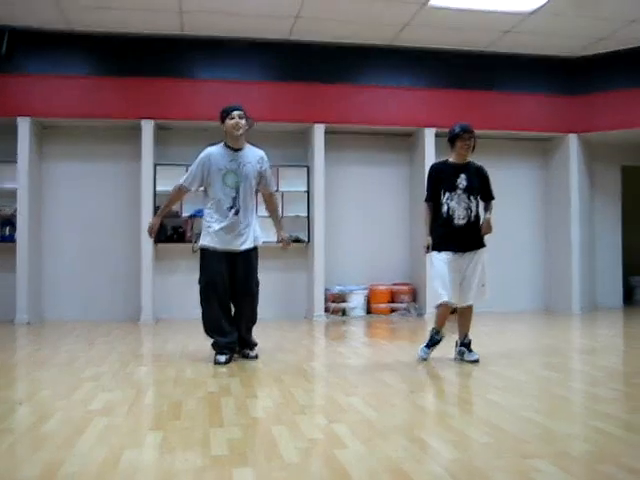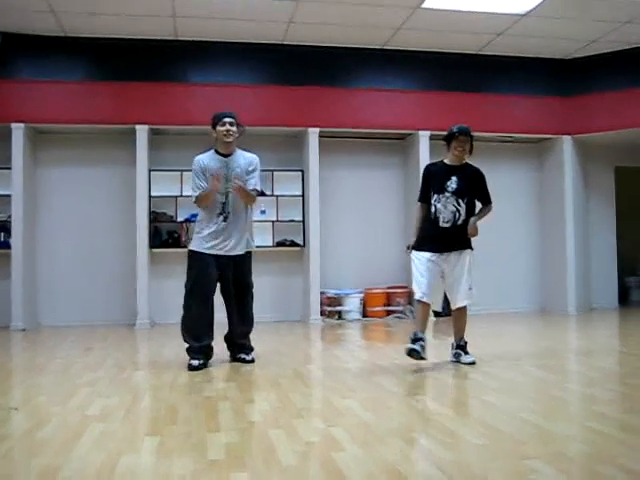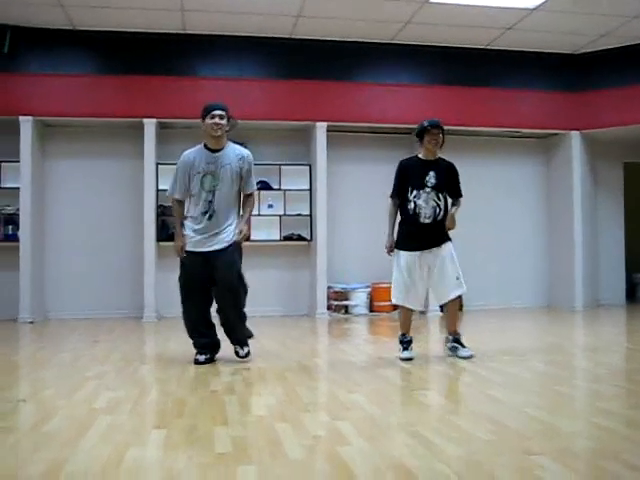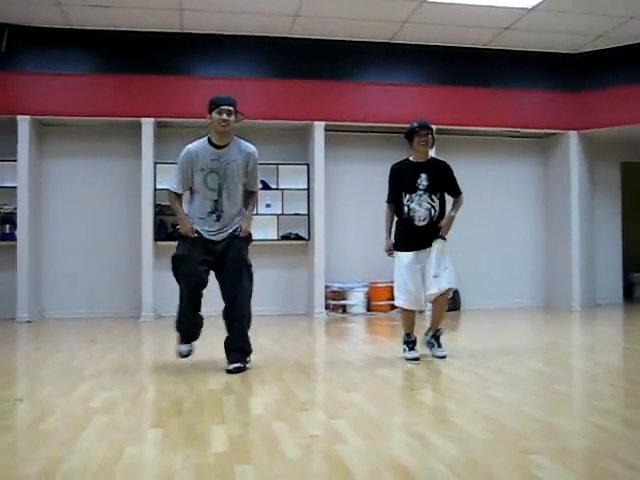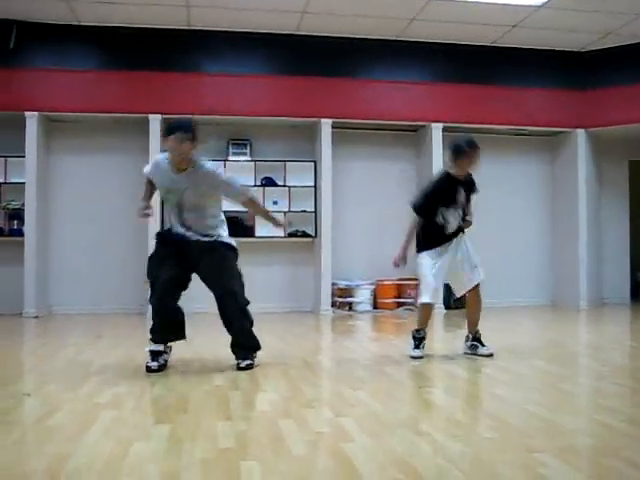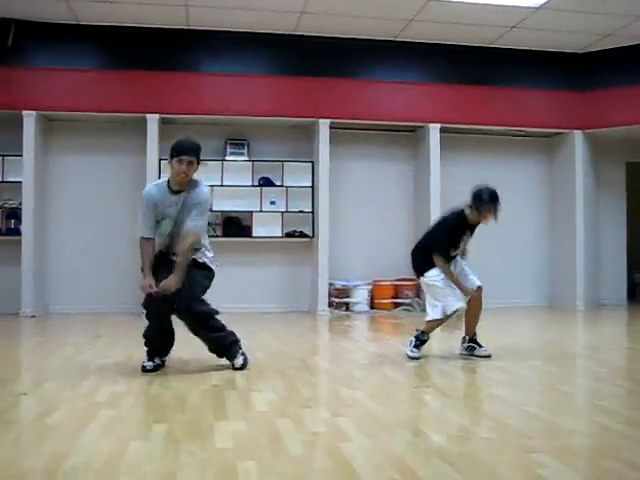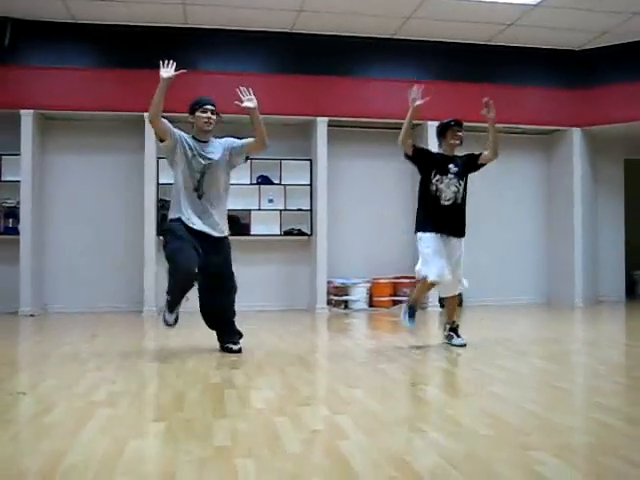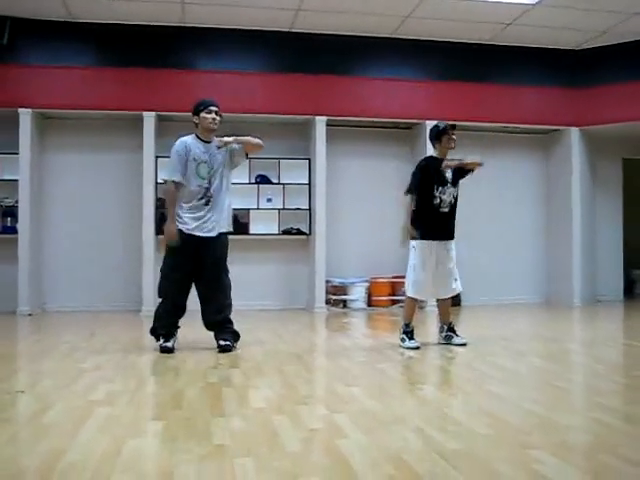
dt=0.5s
person 1, frame 1
left shoulder: (259, 157)
right shoulder: (209, 156)
left elbow: (268, 195)
right elbow: (183, 187)
left wrist: (279, 228)
right wrist: (160, 215)
left hip: (247, 239)
right hip: (214, 239)
left knee: (246, 294)
right knee: (214, 293)
left ankle: (244, 342)
right ankle: (224, 345)
person 1, frame 2
left shoulder: (251, 160)
right shoulder: (201, 162)
left elbow: (251, 198)
right elbow: (200, 202)
left wrist: (240, 189)
right wrist: (213, 189)
left hip: (239, 243)
right hip: (205, 243)
left knee: (240, 298)
right knee: (198, 297)
left ankle: (240, 346)
right ankle: (199, 351)
person 1, frame 3
left shoulder: (243, 157)
right shoulder: (189, 158)
left elbow: (248, 194)
right elbow: (178, 198)
left wrist: (245, 221)
right wrist: (178, 234)
left hip: (227, 239)
right hip: (193, 242)
left knee: (230, 294)
right knee: (194, 300)
left ankle: (239, 338)
right ankle: (205, 347)
person 1, frame 4
left shoulder: (248, 152)
right shoulder: (191, 152)
right elbow: (176, 192)
left wrist: (247, 217)
right wrist: (182, 218)
left hip: (233, 235)
right hip: (197, 234)
left knee: (238, 297)
right knee: (190, 285)
left ankle: (238, 354)
right ankle: (187, 334)
person 1, frame 5
left shoulder: (209, 173)
right shoulder: (160, 164)
left elbow: (244, 197)
right elbow: (151, 178)
left wrist: (272, 219)
right wrist: (146, 201)
left hip: (212, 241)
right hip: (175, 239)
left knee: (230, 294)
right knee: (162, 287)
left ankle: (246, 351)
right ankle: (160, 346)
person 1, frame 6
left shoulder: (200, 194)
right shoulder: (151, 193)
left elbow: (189, 239)
right elbow: (147, 238)
left wrist: (176, 277)
right wrist: (146, 274)
left hip: (195, 260)
right hip: (163, 258)
left knee: (189, 305)
right knee: (157, 299)
left ankle: (230, 346)
right ankle: (157, 352)
person 1, frame 7
left shoulder: (226, 147)
right shoulder: (178, 143)
left elbow: (261, 144)
right elbow: (154, 119)
left wrist: (254, 112)
right wrist: (164, 82)
left hip: (216, 230)
right hip: (182, 225)
left knee: (222, 287)
right knee: (184, 270)
left ankle: (228, 335)
right ankle: (173, 301)
person 1, frame 8
left shoulder: (227, 149)
right shoulder: (183, 145)
left elbow: (258, 145)
right elbow: (172, 185)
left wrist: (233, 140)
right wrist: (170, 222)
left hip: (216, 229)
right hip: (185, 228)
left knee: (216, 285)
right knee: (174, 284)
left ankle: (224, 332)
right ankle: (165, 332)
person 2, frame 1
left shoulder: (479, 172)
right shoulder: (437, 170)
left elbow: (487, 202)
right elbow: (430, 205)
left wrist: (487, 217)
right wrist: (429, 235)
left hip: (473, 243)
right hip: (444, 243)
left knee: (468, 298)
right knee: (447, 296)
left ankle: (463, 344)
right ankle: (435, 335)
person 2, frame 2
left shoulder: (474, 174)
right shoulder: (431, 170)
left elbow: (487, 205)
right elbow: (423, 205)
left wrist: (474, 219)
right wrist: (416, 236)
left hip: (459, 246)
right hip: (428, 244)
left knee: (460, 298)
right knee: (423, 294)
left ankle: (459, 346)
right ankle: (418, 340)
person 2, frame 3
left shoulder: (448, 168)
right shoulder: (406, 166)
left elbow: (456, 199)
right elbow: (395, 202)
left wrist: (451, 212)
right wrist: (390, 234)
left hip: (440, 240)
right hip: (409, 240)
left knee: (452, 292)
right knee: (406, 295)
left ankle: (453, 338)
right ankle: (405, 341)
person 2, frame 4
left shoulder: (441, 168)
right shoulder: (398, 169)
left elbow: (458, 196)
right elbow: (391, 206)
left wrist: (450, 216)
right wrist: (388, 237)
left hip: (434, 239)
right hip: (406, 242)
left knee: (443, 288)
right knee: (407, 295)
left ankle: (433, 335)
right ankle: (409, 341)
person 2, frame 5
left shoulder: (467, 178)
right shoulder: (439, 184)
right elbow: (418, 215)
left wrist: (468, 216)
right wrist: (404, 250)
left hip: (455, 240)
right hip: (431, 244)
left knee: (473, 286)
right knee: (429, 296)
left ankle: (473, 340)
right ankle: (418, 338)
person 2, frame 6
left shoulder: (473, 217)
right shoulder: (452, 223)
right elbow: (439, 260)
left wrist: (462, 249)
right wrist: (462, 288)
left hip: (449, 259)
right hip: (427, 262)
left knee: (476, 291)
right knee: (450, 305)
left ankle: (469, 342)
right ankle: (419, 338)
person 2, frame 7
left shoulder: (465, 162)
right shoulder: (428, 158)
left elbow: (492, 154)
right elbow: (404, 144)
left wrist: (491, 124)
right wrist: (412, 111)
left hip: (456, 232)
right hip: (429, 230)
left knee: (453, 284)
right knee: (436, 274)
left ankle: (450, 330)
right ankle: (411, 305)
person 2, frame 8
left shoulder: (453, 165)
right shoulder: (426, 165)
left elbow: (476, 164)
right elbow: (411, 196)
left wrist: (458, 163)
right wrist: (408, 224)
left hip: (445, 235)
right hip: (424, 235)
left knee: (446, 285)
right knee: (416, 284)
left ankle: (446, 330)
right ankle: (406, 331)
